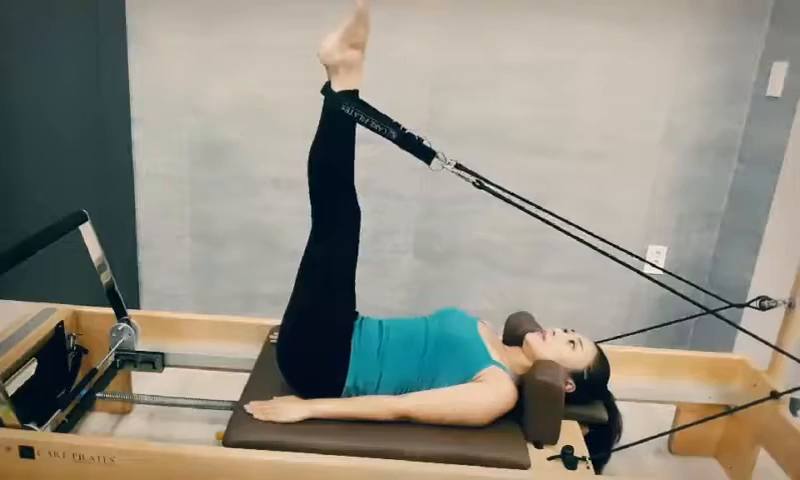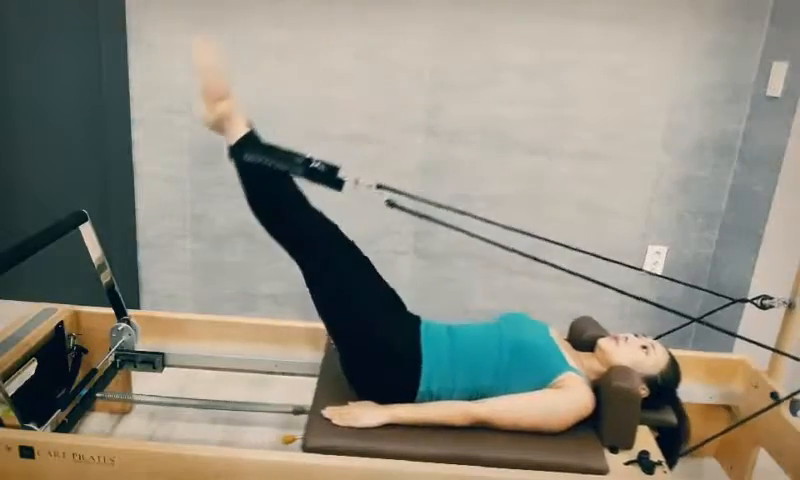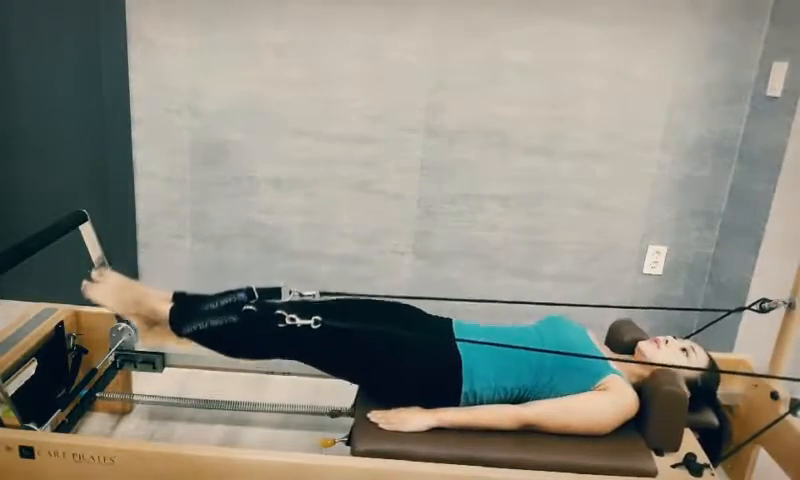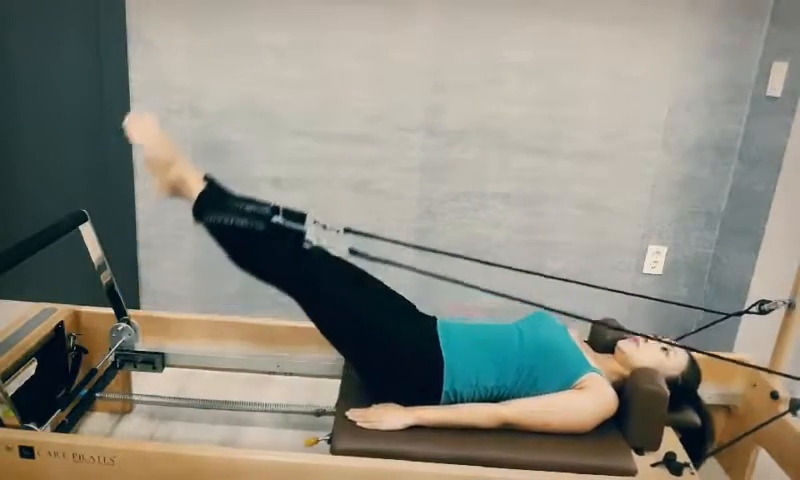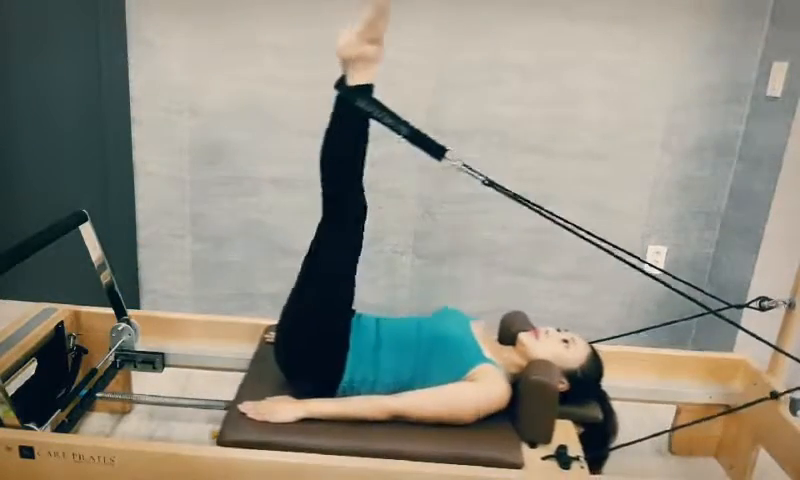
dt=1s
person 1, frame 1
left shoulder: (500, 393)
right shoulder: (489, 338)
left elbow: (401, 408)
left wrist: (308, 407)
left hip: (324, 366)
right hip: (340, 341)
left knee: (334, 224)
person 1, frame 2
left shoulder: (575, 398)
right shoulder: (557, 345)
left elbow: (476, 411)
left wrist: (386, 413)
left hip: (402, 370)
right hip: (415, 337)
left knee: (314, 242)
right knee: (319, 240)
left ankle: (234, 130)
right ankle: (234, 128)
person 1, frame 3
left shoulder: (619, 402)
right shoulder: (595, 348)
left elbow: (522, 414)
left wrist: (430, 416)
left hip: (444, 375)
right hip: (443, 336)
left knee: (293, 332)
right knee: (286, 306)
left ankle: (162, 311)
right ankle: (164, 304)
person 1, frame 4
left shoulder: (601, 400)
right shoulder: (575, 347)
left elbow: (501, 413)
left wrist: (411, 412)
left hip: (423, 372)
right hip: (427, 337)
left knee: (305, 269)
right knee: (308, 257)
left ankle: (191, 184)
right ankle: (191, 180)
person 1, frame 5
left shoulder: (493, 390)
right shoulder: (483, 337)
left elbow: (393, 407)
left wrist: (301, 408)
left hip: (319, 362)
right hip: (332, 340)
left knee: (344, 208)
